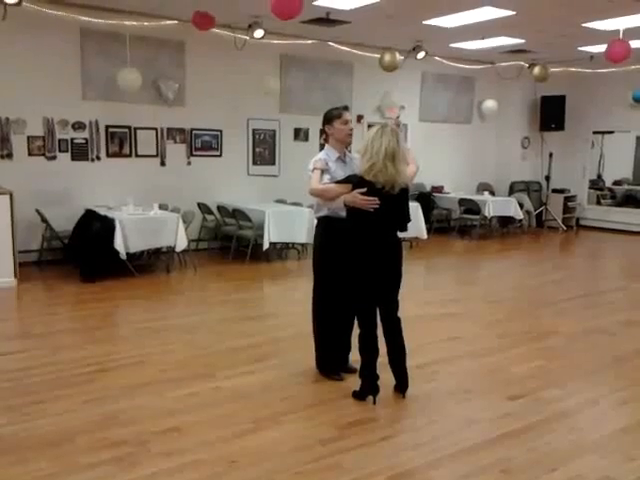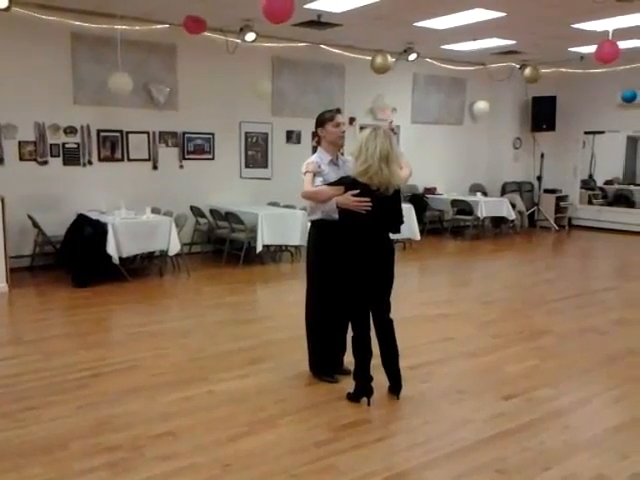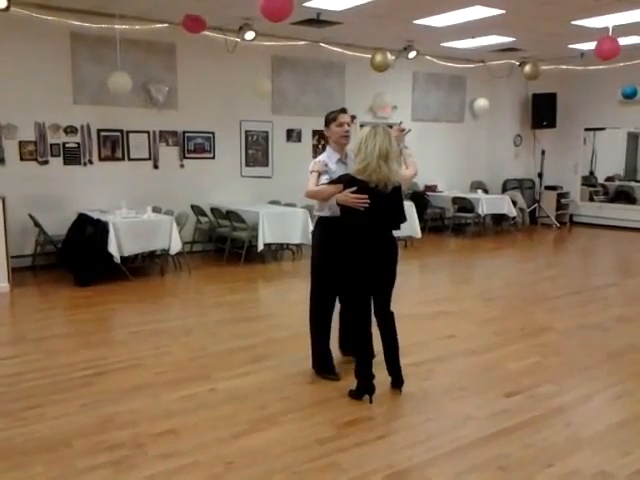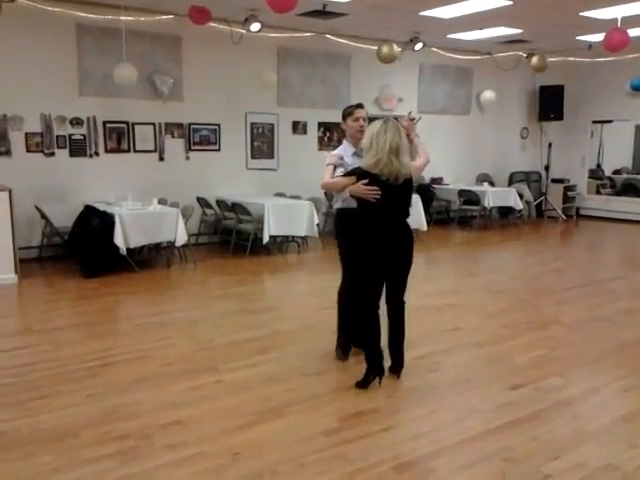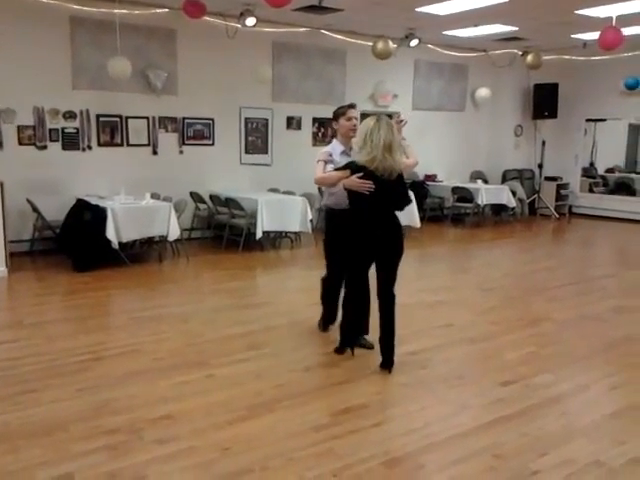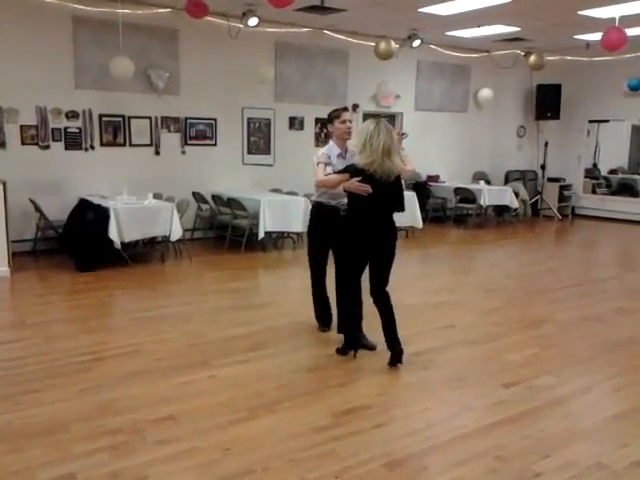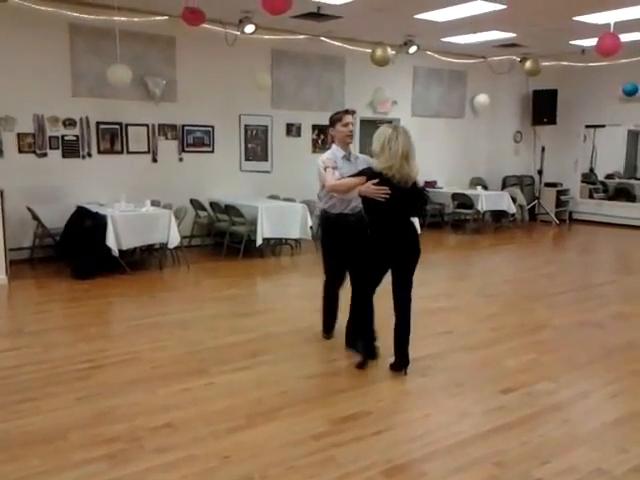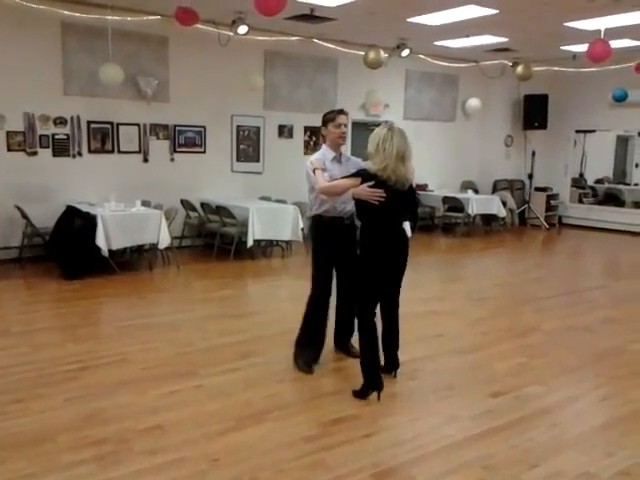
dt=0.4s
person 1, frame 1
left shoulder: (358, 182)
right shoulder: (401, 181)
left elbow: (316, 190)
right elbow: (413, 164)
left wrist: (318, 168)
right wrist: (397, 139)
left hip: (364, 258)
right hip: (391, 256)
left knee: (367, 320)
right knee: (391, 316)
left ankle: (369, 384)
right ankle: (401, 380)
person 1, frame 2
left shoulder: (351, 184)
right shoulder: (394, 183)
left elbow: (309, 193)
right elbow: (406, 168)
left wrist: (310, 171)
right wrist: (390, 144)
left hip: (357, 259)
right hip: (383, 257)
left knee: (360, 321)
right knee: (383, 317)
left ankle: (363, 385)
right ankle: (395, 381)
person 1, frame 3
left shoulder: (350, 181)
right shoulder: (395, 181)
left elbow: (312, 192)
right elbow: (412, 169)
left wrist: (316, 171)
right wrist: (400, 143)
left hip: (358, 255)
right hip: (385, 253)
left knee: (361, 317)
right knee: (384, 313)
left ankle: (365, 383)
right ankle: (396, 376)
person 1, frame 4
left shoulder: (363, 173)
right shoulder: (407, 172)
left elbow: (327, 185)
right elbow: (425, 157)
left wrist: (332, 164)
right wrist: (412, 133)
left hip: (373, 245)
right hip: (401, 243)
left knee: (368, 304)
right knee: (396, 301)
left ankle: (374, 366)
right ankle: (397, 363)
person 1, frame 5
left shoulder: (357, 168)
right shoulder: (397, 168)
left elbow: (320, 180)
right wrist: (399, 137)
left hip: (364, 236)
right hip: (392, 236)
left knee: (354, 287)
right knee: (386, 294)
left ankle: (347, 340)
right ankle: (387, 356)
person 1, frame 6
left shoulder: (356, 170)
right shoulder: (394, 170)
left elbow: (321, 183)
right elbow: (406, 181)
left hip: (360, 236)
right hip: (386, 235)
left knee: (351, 286)
right knee: (380, 290)
left ankle: (351, 342)
right ankle: (395, 348)
person 1, frame 7
left shoulder: (373, 174)
right shoulder: (410, 176)
left elbow: (332, 186)
left wrist: (329, 167)
left hip: (382, 242)
right hip: (408, 241)
left knee: (365, 292)
right knee: (403, 298)
left ankle: (368, 348)
right ankle: (401, 358)
person 1, frame 8
left shoulder: (368, 176)
right shoulder: (405, 179)
left elbow: (324, 188)
right elbow: (411, 215)
left wrist: (318, 169)
left hip: (373, 248)
right hip: (398, 247)
left knee: (366, 311)
right knee: (389, 304)
left ankle: (372, 380)
right ankle: (391, 361)
person 2, frame 1
left shoulder: (355, 161)
right shoulder: (321, 161)
right elbow: (323, 194)
right wrist: (347, 199)
right hip: (330, 231)
left knee: (348, 297)
right knee: (327, 297)
left ankle: (341, 357)
right ankle: (326, 362)
person 2, frame 2
left shoulder: (348, 163)
right shoulder: (314, 164)
right wrist: (339, 201)
right hip: (324, 234)
left knee: (343, 299)
right knee: (321, 300)
left ankle: (335, 359)
right ankle: (320, 364)
person 2, frame 3
left shoulder: (356, 161)
right shoulder: (322, 162)
right elbow: (316, 193)
right wrist: (338, 198)
right hip: (329, 230)
right knee: (324, 296)
left ankle: (350, 345)
right ankle: (322, 361)
person 2, frame 4
right shoulder: (338, 156)
right elbow: (327, 185)
right wrist: (351, 190)
right hip: (348, 220)
right knee: (352, 278)
right ankle: (344, 340)
person 2, frame 5
right shoulder: (328, 153)
right wrist: (345, 183)
right hip: (337, 218)
right knee: (335, 273)
left ankle: (356, 331)
right ankle: (327, 315)
person 2, frame 6
left shoulder: (356, 156)
right shoulder: (324, 155)
right elbow: (321, 180)
right wrist: (346, 186)
left hip: (345, 216)
right hip: (323, 216)
right knee: (318, 271)
left ankle: (353, 330)
right ankle: (324, 318)
person 2, frame 7
left shoulder: (361, 160)
right shoulder: (326, 160)
right elbow: (335, 188)
right wrist: (361, 190)
left hip: (357, 222)
right hip: (334, 224)
left knee: (362, 280)
right knee: (334, 278)
left ankle: (354, 336)
right ankle: (329, 324)
person 2, frame 8
left shoulder: (353, 162)
right shoulder: (316, 161)
right elbow: (326, 192)
right wrist: (355, 192)
left hip: (348, 226)
right hip: (325, 227)
left knee: (349, 287)
right knee: (322, 290)
left ankle: (343, 340)
right ankle: (305, 350)
